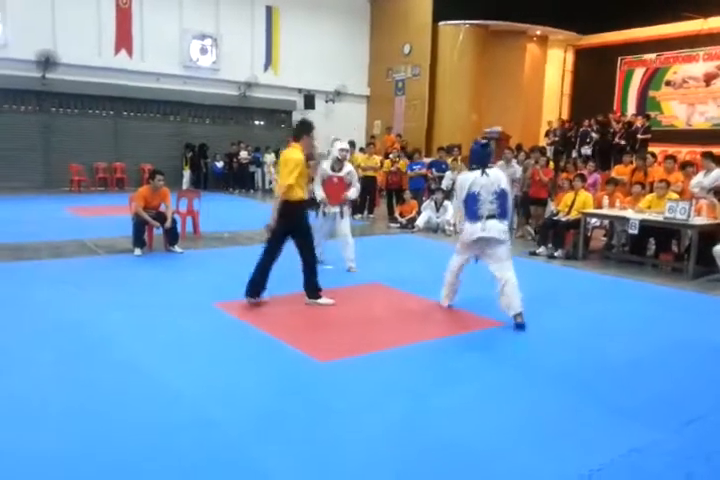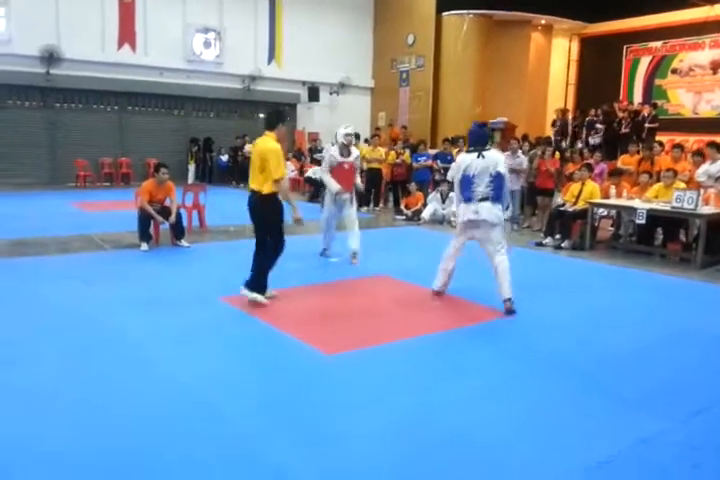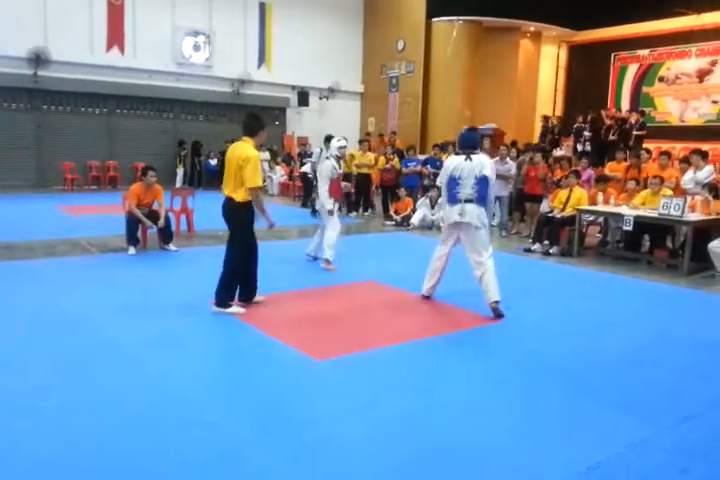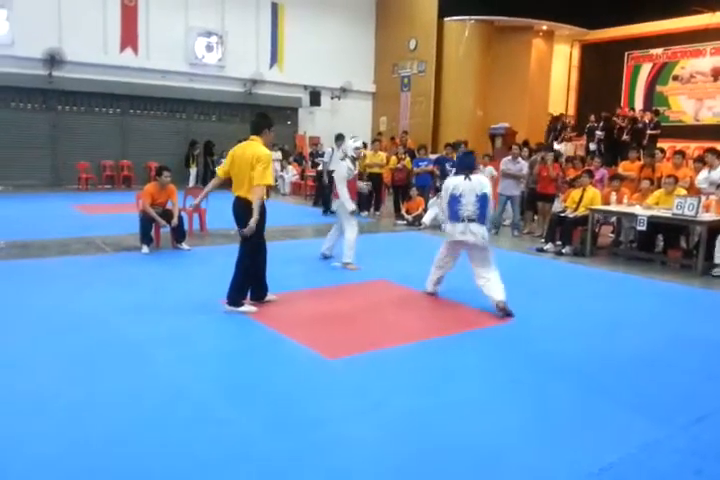
dt=0.4s
person 1, frame 1
left shoulder: (287, 153)
right shoulder: (297, 157)
right elbow: (283, 187)
right wrist: (275, 216)
left hip: (285, 208)
right hip: (294, 208)
left knee: (271, 251)
right knee: (308, 253)
left ankle: (253, 292)
right ankle: (313, 295)
person 1, frame 2
left shoulder: (258, 143)
right shoulder: (274, 147)
right elbow: (280, 181)
right wrist: (294, 209)
left hip: (255, 198)
right hip: (267, 201)
left knee: (263, 245)
right knee: (276, 245)
left ankle: (257, 288)
right ankle: (252, 286)
person 1, frame 3
left shoulder: (234, 148)
right shoulder: (252, 154)
right elbow: (253, 191)
right wrist: (266, 216)
left hip: (230, 204)
right hip: (241, 208)
left knee: (248, 250)
right knee: (236, 255)
left ankle: (247, 294)
right ankle: (222, 302)
person 1, frame 4
left shoulder: (238, 149)
right shoulder: (263, 154)
left elbow: (219, 176)
right elbow: (259, 187)
left wrist: (200, 199)
right wrist: (255, 217)
left hip: (239, 203)
right hip: (251, 207)
left knee: (257, 250)
right knee: (249, 253)
left ankle: (259, 293)
right ankle: (234, 301)
person 2, frame 1
left shoulder: (463, 178)
right shoulder: (500, 175)
left elbow: (460, 207)
right elbow: (508, 205)
right wrist: (503, 224)
left hip: (472, 229)
right hip: (497, 229)
left knee: (456, 263)
right knee: (505, 272)
left ankle: (445, 300)
right ankle: (517, 314)
person 2, frame 2
left shoulder: (461, 160)
right shoulder: (498, 157)
left elbow: (458, 189)
right elbow: (504, 188)
right wrist: (502, 208)
left hip: (468, 211)
right hip: (491, 211)
left knee: (454, 249)
right knee: (499, 255)
left ankle: (439, 286)
right ankle: (507, 300)
person 2, frame 3
left shoulder: (450, 162)
right shoulder: (486, 162)
left elbow: (444, 190)
right elbow: (490, 194)
right wrist: (487, 215)
left hip: (453, 214)
right hip: (475, 214)
left knee: (441, 253)
right knee: (483, 259)
left ankle: (427, 291)
right ankle: (493, 300)
person 2, frame 4
left shoulder: (449, 182)
right shoulder: (484, 182)
left elbow: (444, 209)
right elbow: (488, 210)
right wrist: (482, 228)
left hip: (455, 230)
right hip: (477, 231)
left knee: (442, 261)
right knee: (486, 271)
left ankle: (431, 287)
right ankle: (500, 301)
person 3, frame 1
left shoulder: (349, 170)
right shoulder: (324, 167)
left elbow: (356, 187)
right elbow: (317, 184)
left wrist: (349, 195)
right wrist: (321, 196)
left hip: (342, 208)
right hip: (326, 206)
left knee: (345, 235)
right knee: (321, 233)
left ankle: (351, 264)
right ankle: (317, 256)
person 3, frame 2
left shoulder: (356, 154)
right shoulder: (332, 153)
right elbow: (324, 172)
left wrist: (358, 182)
right wrist: (334, 187)
left hip: (349, 194)
right hip: (334, 194)
left knee: (352, 222)
right knee: (328, 221)
left ankle: (354, 252)
right ankle: (326, 247)
person 3, frame 3
left shoulder: (338, 163)
right shoulder: (328, 164)
right elbow: (323, 187)
left wrist: (343, 186)
right wrist: (328, 205)
left hip: (333, 201)
right hip: (327, 201)
left knee: (326, 228)
right knee: (334, 227)
left ankle: (312, 252)
right ankle: (327, 259)
person 3, frame 4
left shoulder: (353, 164)
right shoulder: (343, 165)
right elbow: (341, 188)
right wrist: (350, 207)
left hip: (347, 201)
right hip: (343, 202)
left knee: (339, 227)
right knee: (352, 229)
left ankle: (326, 251)
right ankle: (347, 261)
